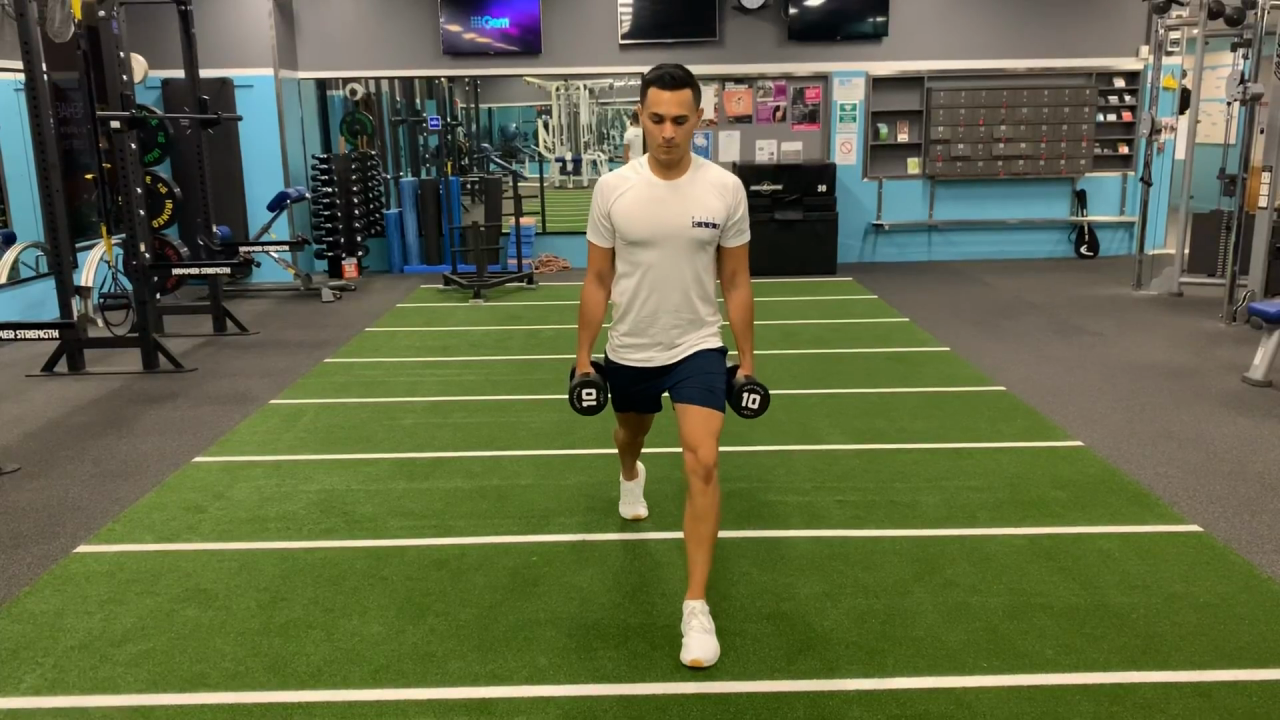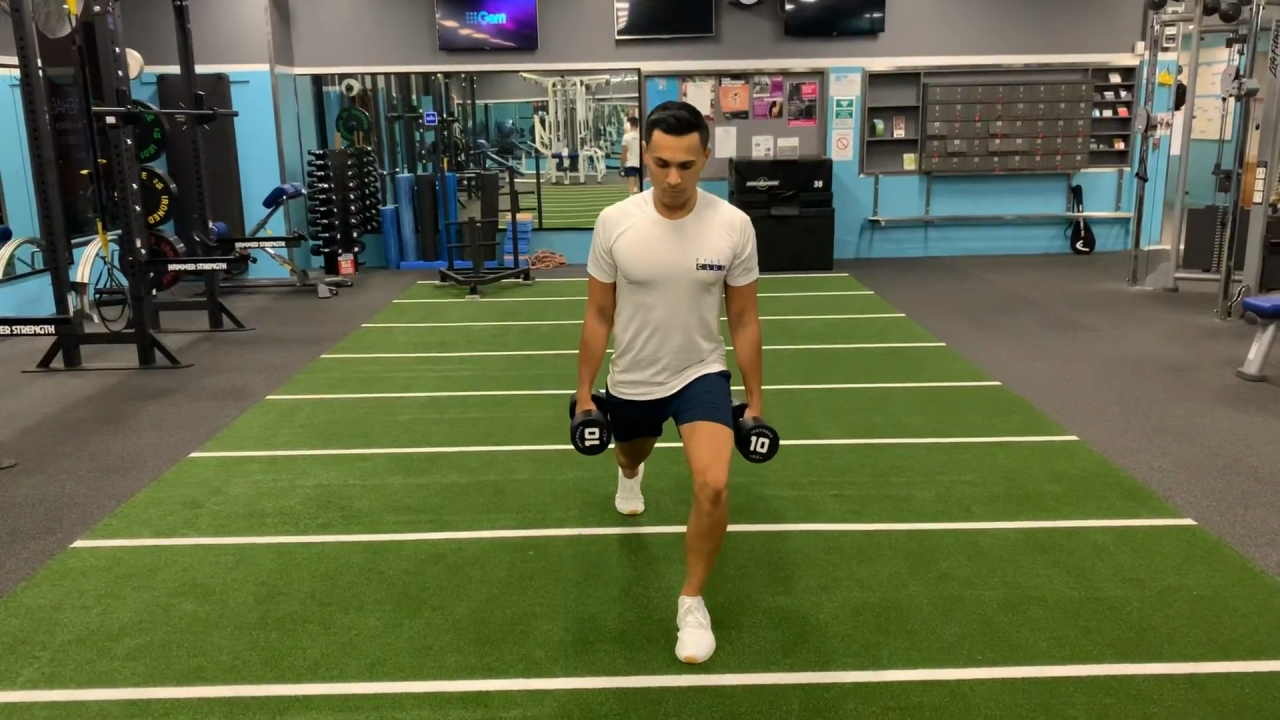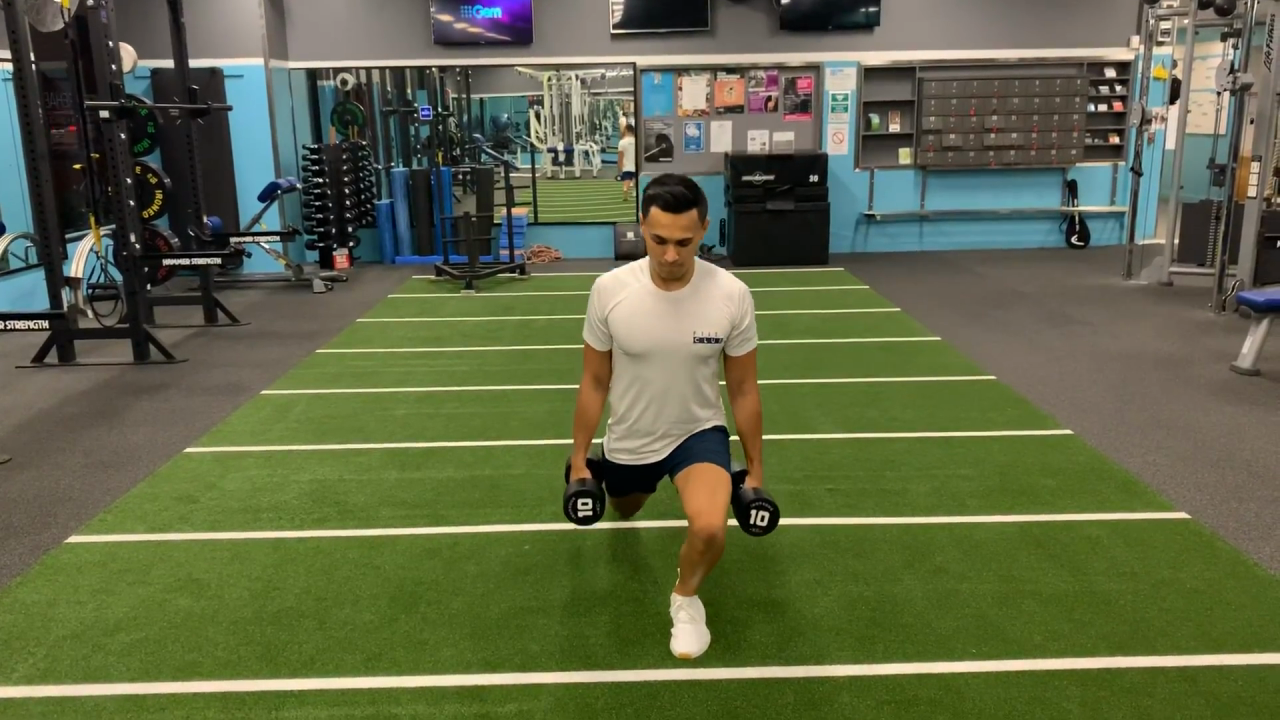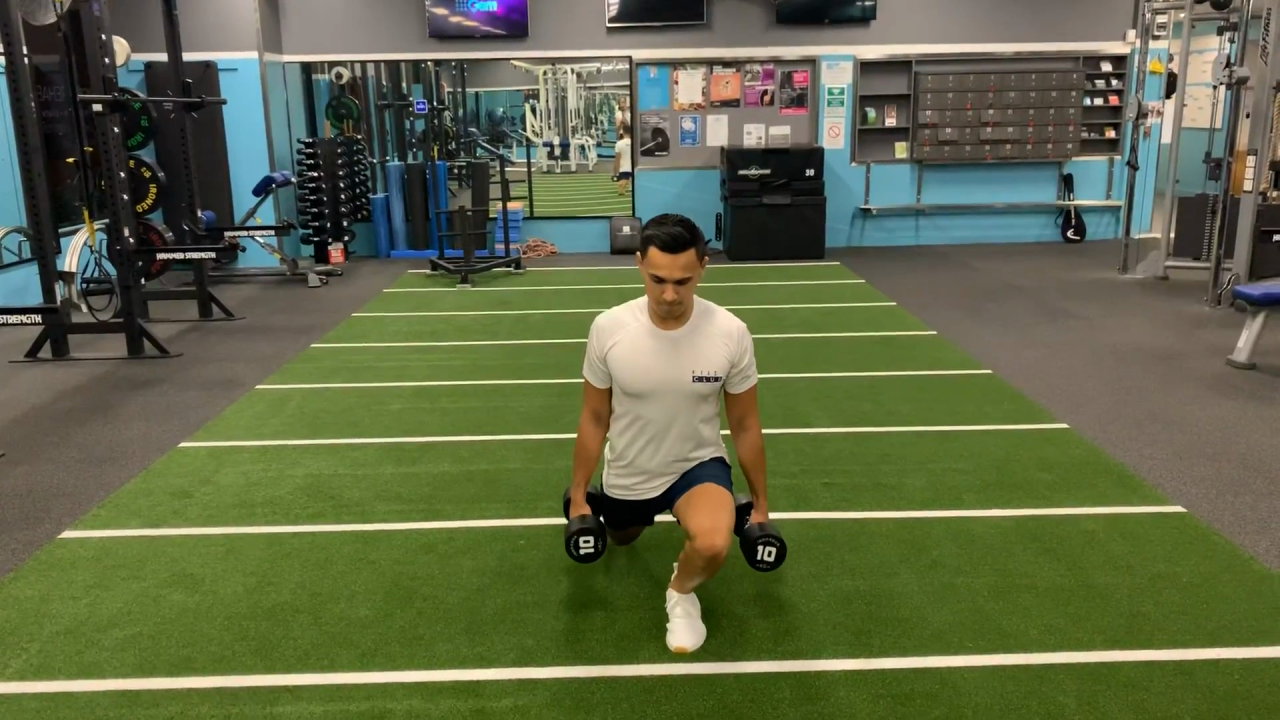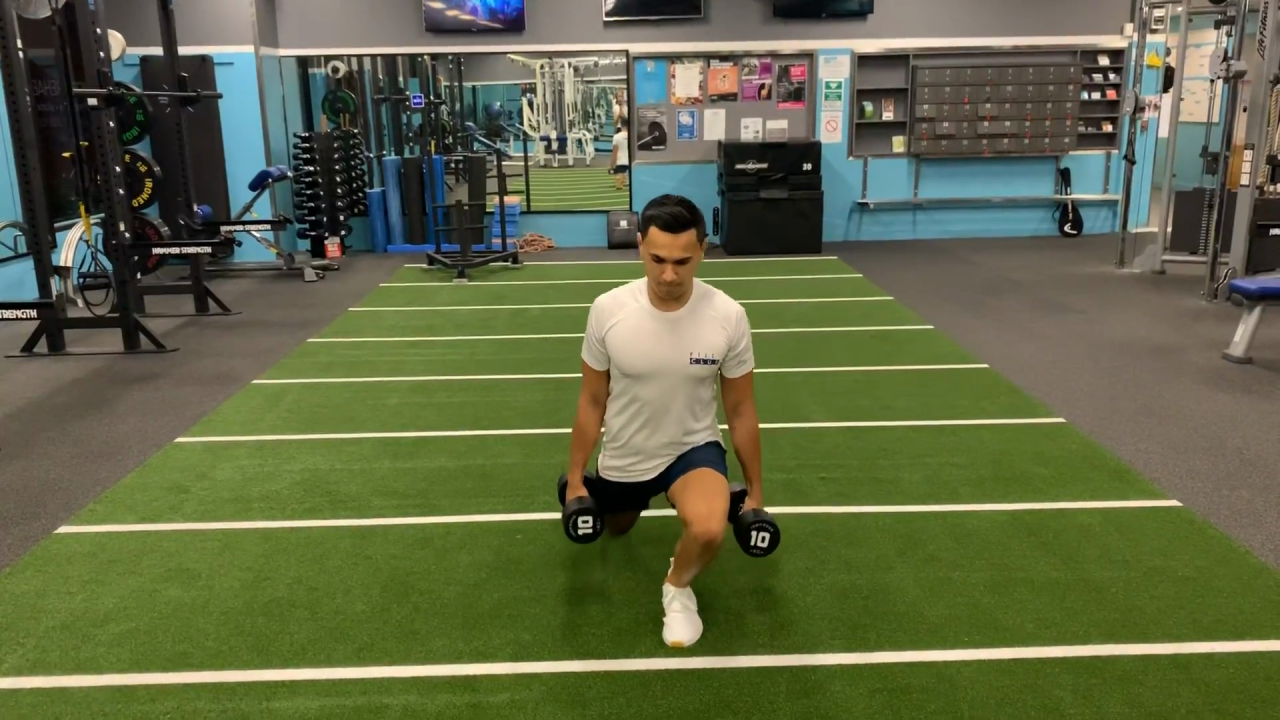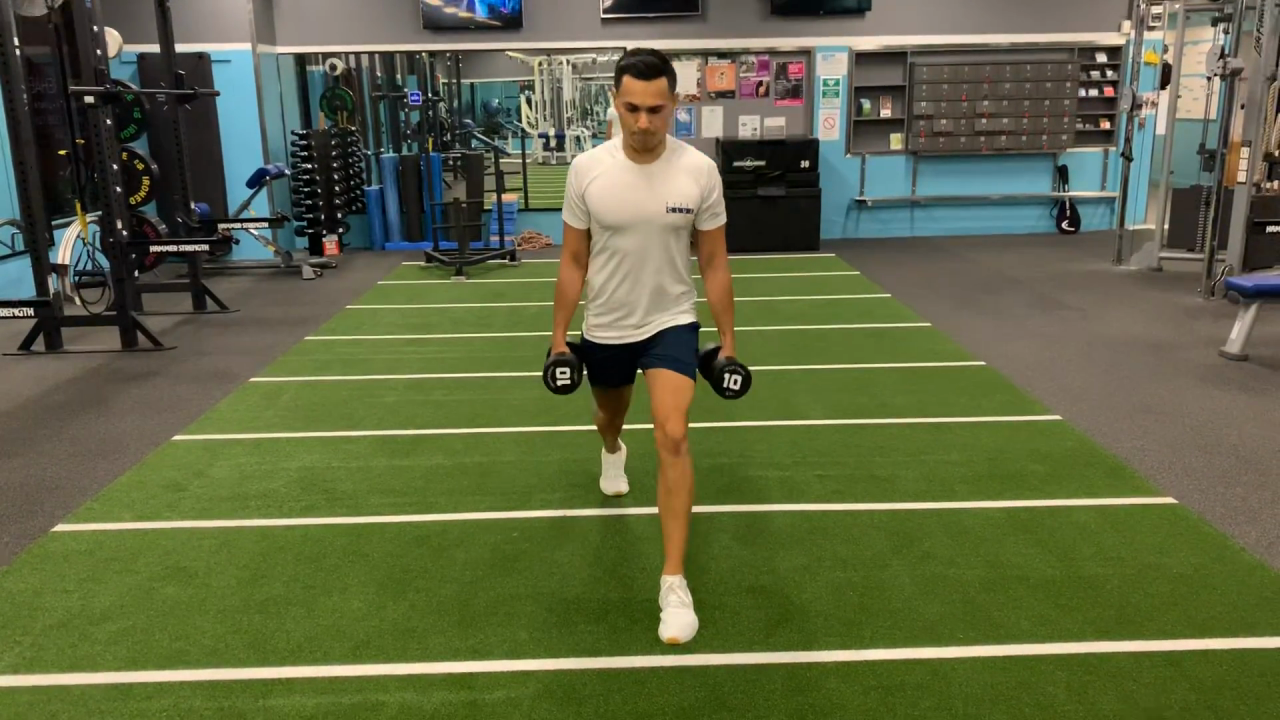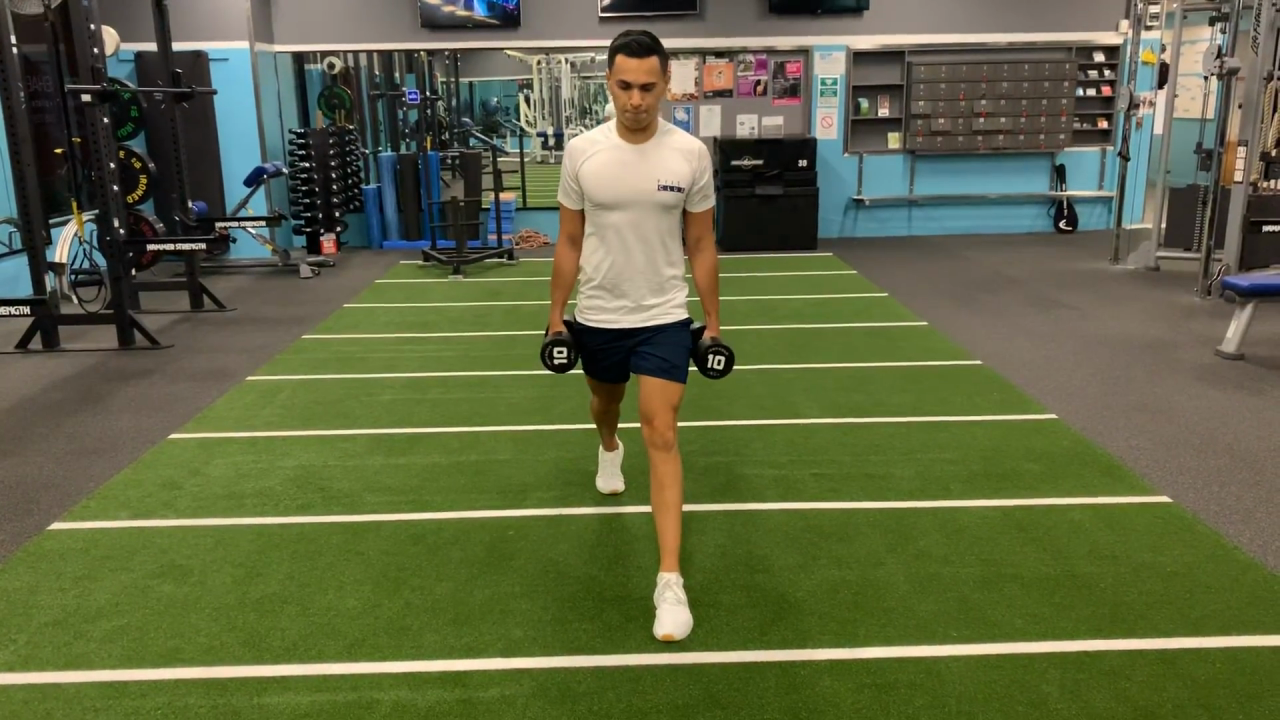
dt=0.7s
person 1, frame 1
left shoulder: (725, 187)
right shoulder: (613, 187)
left elbow: (736, 283)
right elbow: (598, 280)
left wrist: (746, 359)
right wrist: (583, 355)
left hip: (698, 348)
right hip: (629, 351)
left knee: (702, 465)
right knee: (630, 432)
left ankle: (696, 605)
right ankle: (631, 475)
person 1, frame 2
left shoulder: (733, 225)
right shoulder: (615, 222)
left elbow: (744, 321)
right elbow: (599, 315)
left wrist: (755, 398)
right wrist: (584, 391)
left hip: (701, 375)
right hip: (631, 381)
left knee: (712, 486)
right knee: (632, 454)
left ankle: (692, 601)
right ankle: (629, 471)
person 1, frame 3
left shoulder: (732, 295)
right shoulder: (609, 290)
left elbow: (744, 390)
right elbow: (595, 382)
left wrist: (755, 468)
right wrist: (578, 459)
left hip: (699, 432)
right hip: (629, 441)
left knee: (710, 526)
right knee: (625, 511)
left ankle: (686, 596)
right ankle: (634, 490)
person 1, frame 4
left shoulder: (730, 333)
right shoulder: (608, 328)
left elbow: (745, 425)
right elbow: (594, 419)
left wrist: (760, 503)
right wrist: (578, 495)
left hip: (698, 464)
right hip: (628, 474)
left knee: (713, 544)
right knee: (622, 539)
left ankle: (681, 591)
right ankle: (641, 512)
person 1, frame 5
left shoulder: (728, 316)
right shoulder: (608, 310)
left elbow: (741, 410)
right elbow: (592, 401)
left wrist: (755, 489)
right wrist: (575, 477)
left hip: (694, 447)
right hip: (624, 458)
left knee: (709, 528)
right knee: (615, 529)
left ankle: (678, 586)
right ankle: (633, 500)
person 1, frame 6
left shoulder: (699, 170)
right shoulder: (587, 169)
left elbow: (715, 264)
right elbow: (574, 262)
left wrist: (728, 340)
right wrist: (558, 336)
left hip: (672, 323)
right hip: (605, 329)
left knee: (671, 438)
right knee: (609, 413)
left ankle: (673, 580)
right ankle: (612, 449)
person 1, frame 7
left shoulder: (690, 153)
right shoulder: (582, 151)
left elbow: (701, 246)
right elbow: (569, 242)
left wrist: (713, 321)
right wrist: (555, 314)
left hip: (664, 317)
right hip: (598, 317)
left knee: (661, 436)
right knee: (605, 401)
left ankle: (670, 580)
right ankle: (608, 448)
